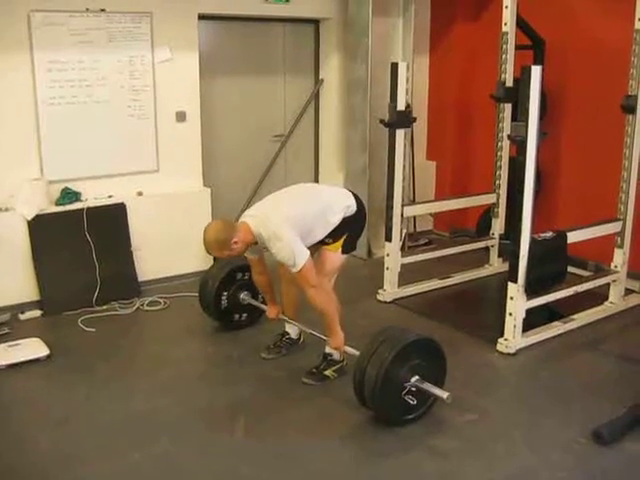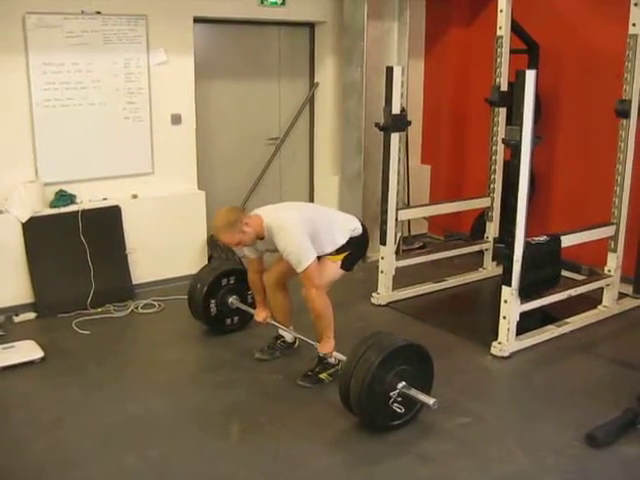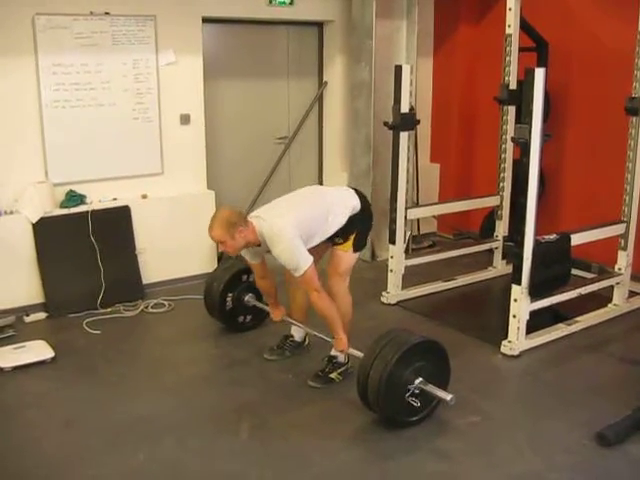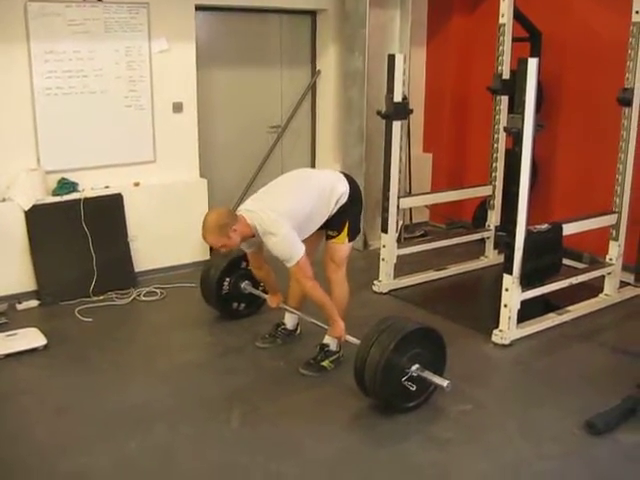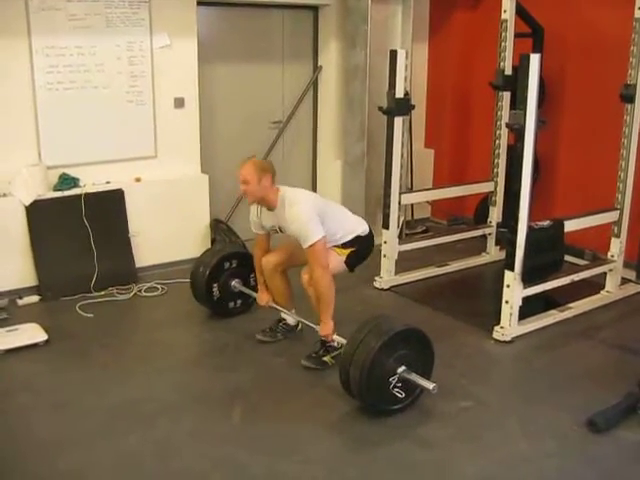
dt=1s
person 1, frame 1
left shoulder: (278, 238)
right shoulder: (244, 228)
left elbow: (312, 288)
right elbow: (260, 272)
left wrist: (336, 332)
right wrist: (272, 303)
left hip: (347, 212)
right hip: (321, 208)
left knee: (321, 280)
right knee: (286, 270)
left ankle: (335, 357)
right ankle: (292, 334)
person 1, frame 2
left shoulder: (287, 234)
right shoulder: (249, 229)
left elbow: (314, 288)
right elbow: (255, 272)
left wrist: (328, 339)
right wrist: (261, 306)
left hip: (350, 237)
right hip: (321, 235)
left knee: (311, 291)
right knee: (271, 279)
left ankle: (329, 360)
right ankle: (287, 338)
person 1, frame 3
left shoulder: (281, 241)
right shoulder: (249, 233)
left elbow: (315, 291)
right elbow: (262, 277)
left wrist: (339, 335)
right wrist: (275, 306)
left hip: (352, 210)
right hip: (325, 207)
left knee: (335, 283)
right knee: (296, 276)
left ankle: (339, 359)
right ankle: (297, 337)
person 1, frame 4
left shoulder: (274, 233)
right shoulder: (242, 221)
left elbow: (308, 280)
right elbow: (258, 265)
left wrist: (336, 321)
right wrist: (273, 293)
left hip: (342, 195)
right hip: (318, 190)
left knee: (334, 270)
right knee: (297, 265)
left ankle: (332, 347)
right ankle: (290, 326)
person 1, frame 5
left shoulder: (298, 210)
right shoulder: (259, 208)
left elbow: (321, 269)
right elbow: (260, 250)
left wrist: (326, 321)
right wrist: (262, 289)
left hip: (356, 238)
right hip: (323, 236)
left knee: (309, 276)
right knee: (270, 263)
left ankle: (331, 343)
right ankle: (289, 322)
